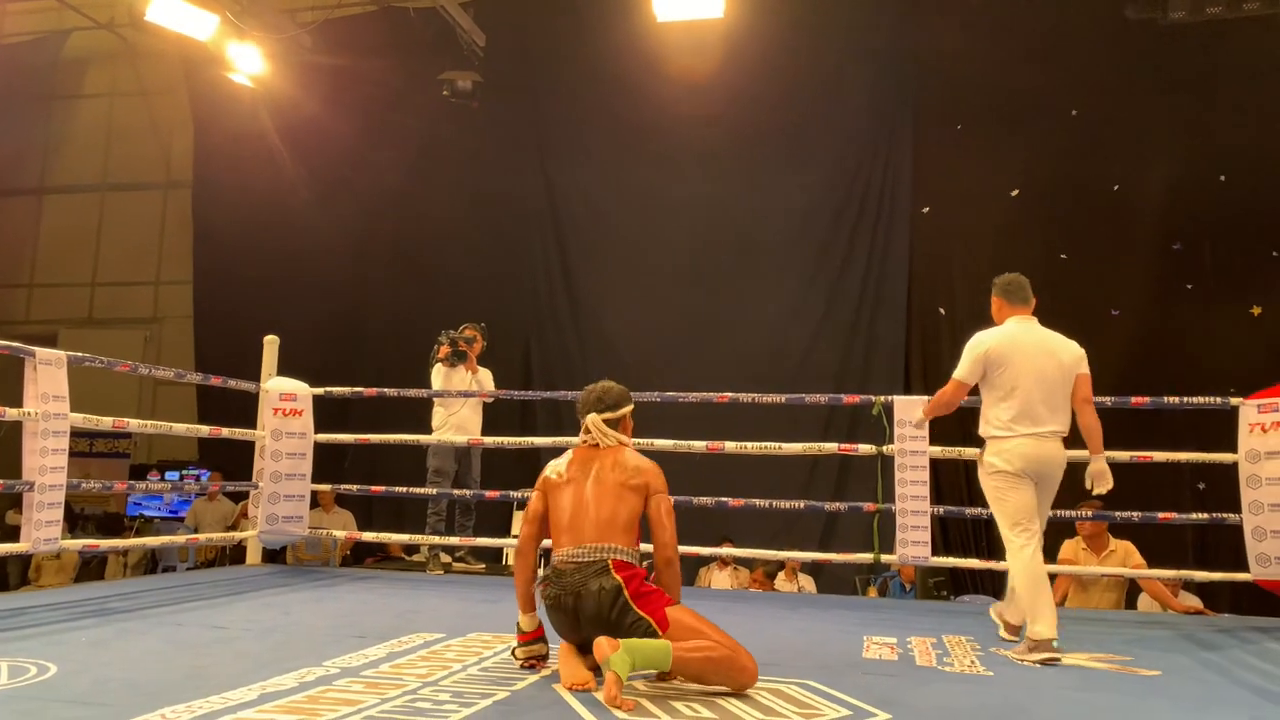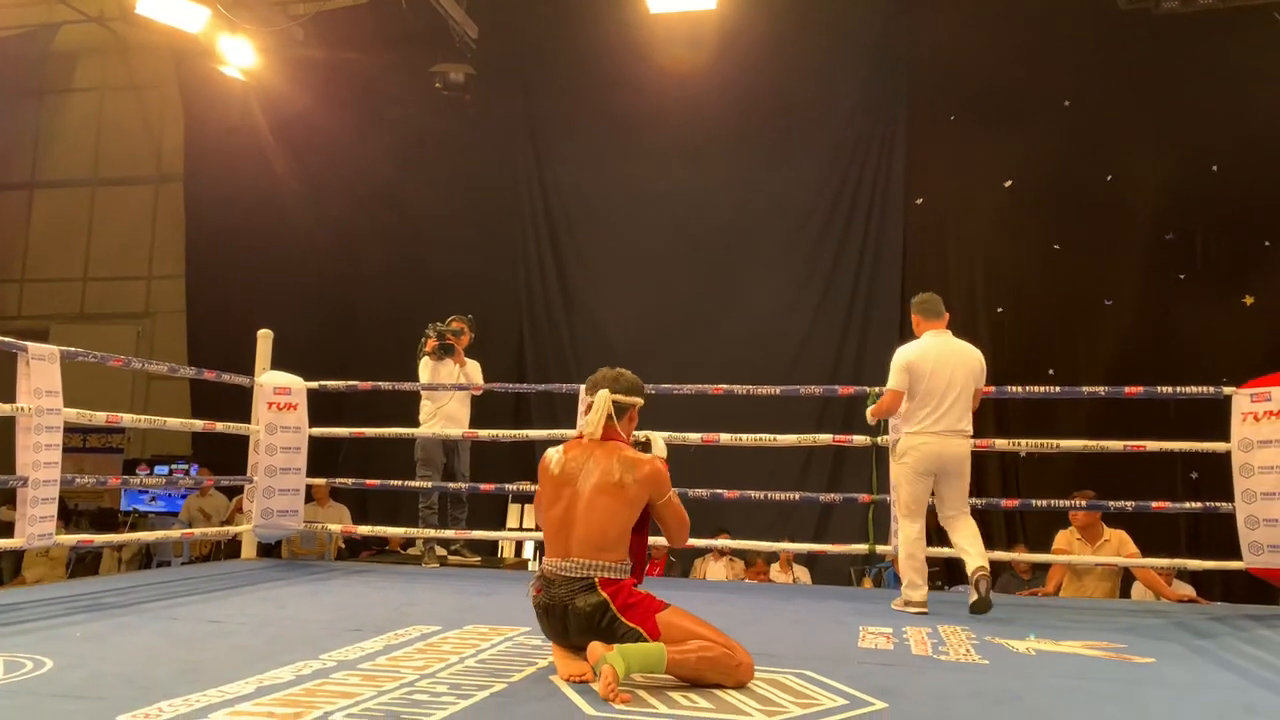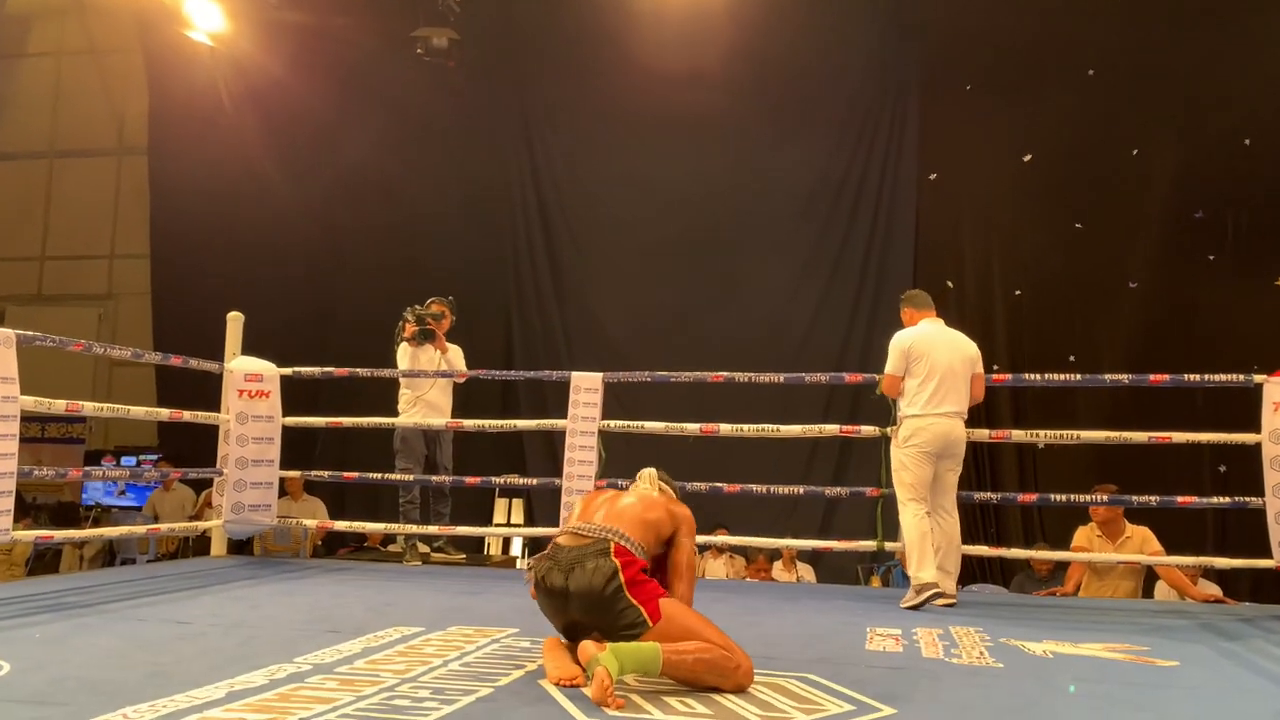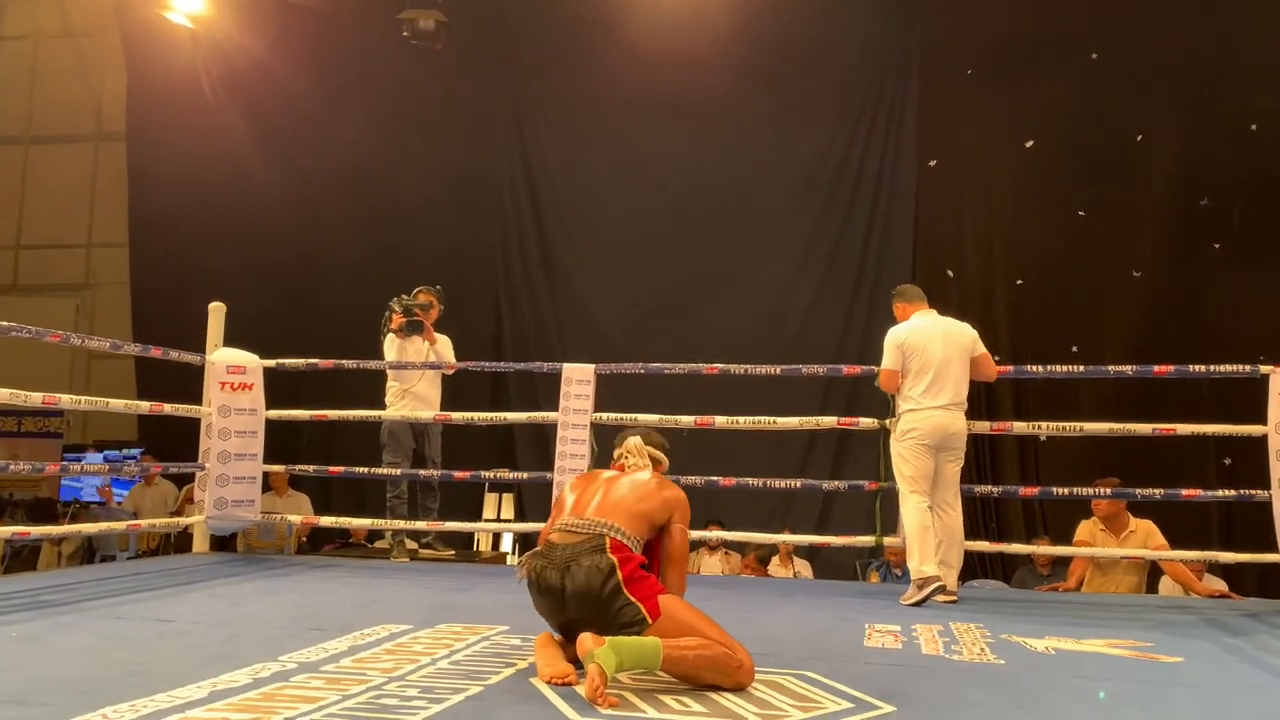
dt=0.7s
person 1, frame 1
left shoulder: (987, 341)
right shoulder: (1068, 347)
left elbow: (952, 396)
right elbow: (1085, 404)
left wrist: (927, 410)
right wrist: (1097, 457)
left hip: (1006, 452)
right hip: (1051, 451)
left knee: (1020, 540)
right knee: (1030, 536)
left ankle: (1042, 637)
right ankle: (1014, 614)
person 1, frame 2
left shoulder: (908, 353)
right shoulder: (973, 354)
left elbow: (891, 405)
right elbow: (973, 403)
left wrist: (873, 412)
left hip: (917, 444)
right hip: (958, 445)
left knee: (911, 521)
right knee: (957, 515)
left ankle: (914, 595)
right ankle: (979, 569)
person 1, frame 3
left shoulder: (905, 337)
right shoulder: (966, 342)
left elbow: (889, 389)
right elbow: (977, 394)
left hip: (918, 428)
right hip: (955, 430)
left knee: (914, 505)
right knee: (946, 508)
left ankle: (924, 581)
right ankle: (947, 587)
person 1, frame 4
left shoulder: (900, 332)
right shoulder: (963, 330)
left elbow: (887, 383)
right elbow: (990, 373)
left hip: (917, 421)
right hip: (954, 422)
left knee: (914, 498)
right knee: (948, 502)
left ankle: (925, 575)
right ankle: (948, 582)
person 2, frame 1
left shoulder: (554, 469)
right shoulder: (644, 469)
left elbow: (525, 547)
right elbow: (667, 556)
left wrist: (528, 628)
right wrist: (671, 643)
left hip: (561, 603)
right hip: (615, 594)
right knee: (744, 669)
left ankle: (581, 653)
right ankle: (626, 653)
person 2, frame 2
left shoulder: (551, 459)
right shoulder: (645, 467)
right elbow: (679, 537)
left hip: (549, 608)
right hip: (604, 605)
right knee: (740, 667)
left ankle: (574, 647)
right ankle: (618, 656)
person 2, frame 3
left shoulder: (591, 499)
right shoulder: (678, 511)
right elbow: (680, 599)
right hip: (606, 577)
right knee: (739, 670)
left ankle: (566, 649)
right ankle: (614, 656)
person 2, frame 4
left shoulder: (578, 483)
right shoulder: (671, 492)
right elbow: (672, 587)
left hip: (545, 576)
right hip: (603, 572)
right knee: (739, 668)
left ankle: (557, 647)
right ankle: (610, 651)
person 3, frame 1
left shoulder: (483, 373)
right shoulder: (442, 368)
left elbow: (490, 396)
right elbow: (441, 398)
left wrist: (473, 369)
right wrist: (446, 365)
left hip: (471, 443)
right hip: (444, 441)
left knee: (468, 500)
right knee: (438, 499)
left ankle: (462, 551)
right ankle: (434, 554)
person 3, frame 2
left shoulder: (472, 365)
right shoulder: (429, 360)
left elbow: (478, 389)
right elbow: (428, 392)
left wrist: (461, 362)
right wrist: (433, 359)
left hip: (459, 435)
right hip: (431, 433)
left knee: (459, 492)
right knee: (429, 492)
left ankle: (457, 544)
right ankle: (429, 548)
person 3, frame 3
left shoulder: (453, 350)
right shoulder: (408, 346)
left elbow: (461, 376)
right elbow: (407, 380)
left wrist: (442, 348)
right wrist: (412, 344)
left hip: (441, 425)
right hip: (411, 423)
left knee: (441, 485)
right knee: (410, 486)
left ankle: (439, 541)
right ankle: (410, 544)
person 3, frame 4
left shoulder: (441, 341)
right shoulder: (395, 337)
left elbow: (450, 368)
right elbow: (395, 373)
left wrist: (431, 340)
right wrist: (400, 336)
left hip: (429, 417)
right hip: (399, 416)
left knee: (430, 479)
right knee: (397, 481)
left ankle: (428, 537)
right ankle: (398, 541)
person 4, frame 1
left shoulder: (1125, 549)
right shoulder: (1071, 546)
left elbow: (1146, 579)
right elbow: (1066, 574)
left wrist: (1179, 606)
right wrist: (1056, 598)
person 4, frame 2
left shoulder: (1119, 538)
right shoulder: (1064, 536)
left elbow: (1140, 568)
right elbow: (1059, 563)
left wrist: (1172, 594)
right wrist: (1050, 588)
person 4, frame 3
left shoulder: (1142, 535)
right shoulder: (1084, 533)
left elbow: (1164, 567)
right elbow: (1079, 561)
left wrist: (1197, 594)
right wrist: (1068, 587)
person 4, frame 4
left shoulder: (1146, 529)
right shoulder: (1087, 527)
left elbow: (1168, 561)
right elbow: (1082, 556)
left wrist: (1202, 589)
right wrist: (1071, 583)
